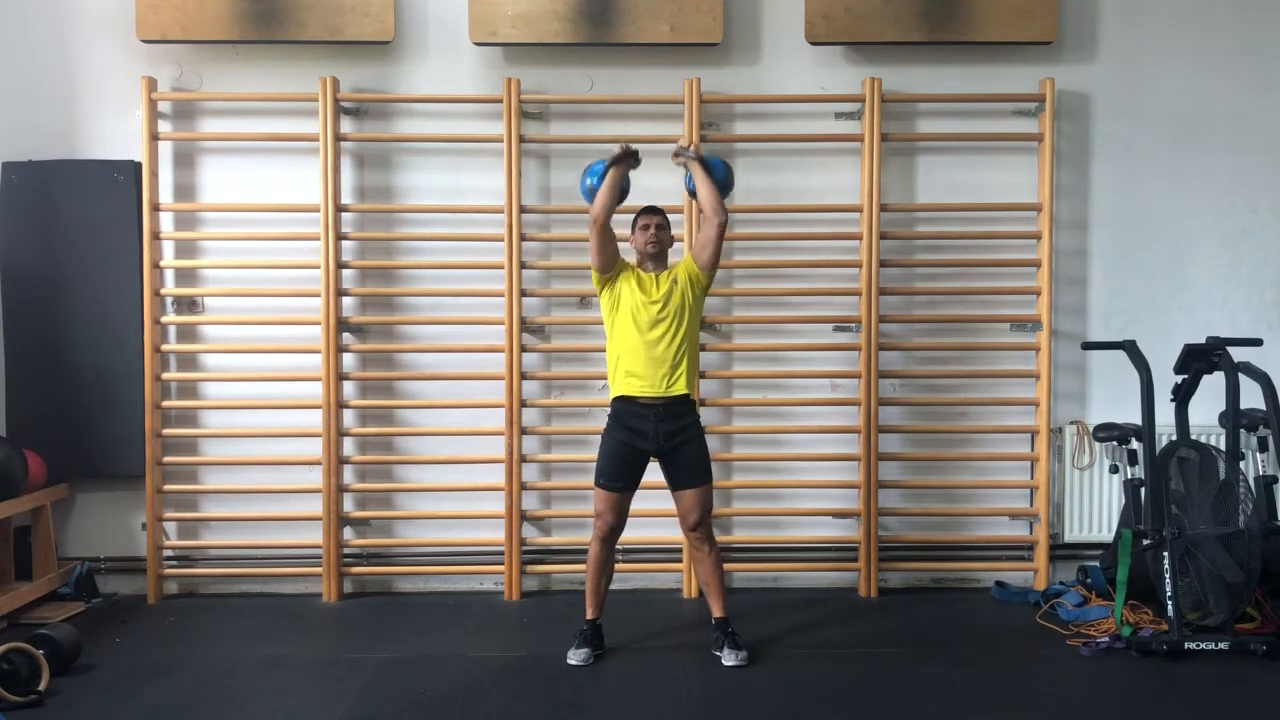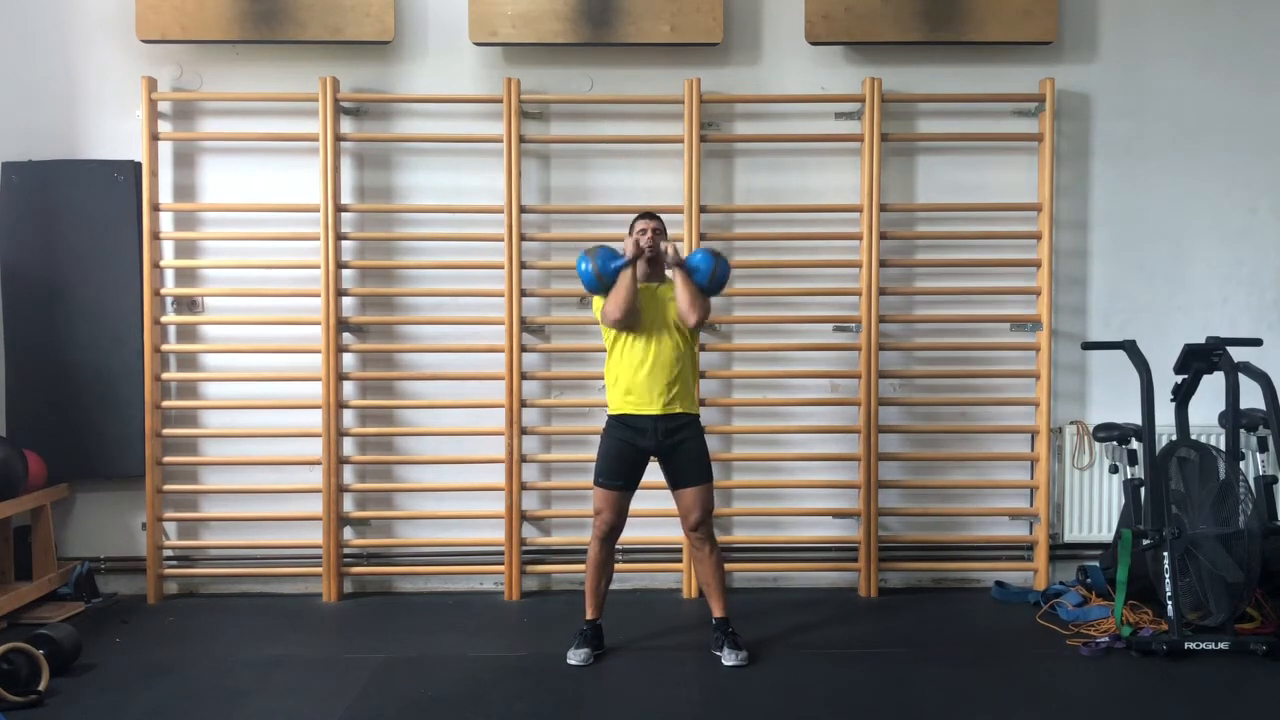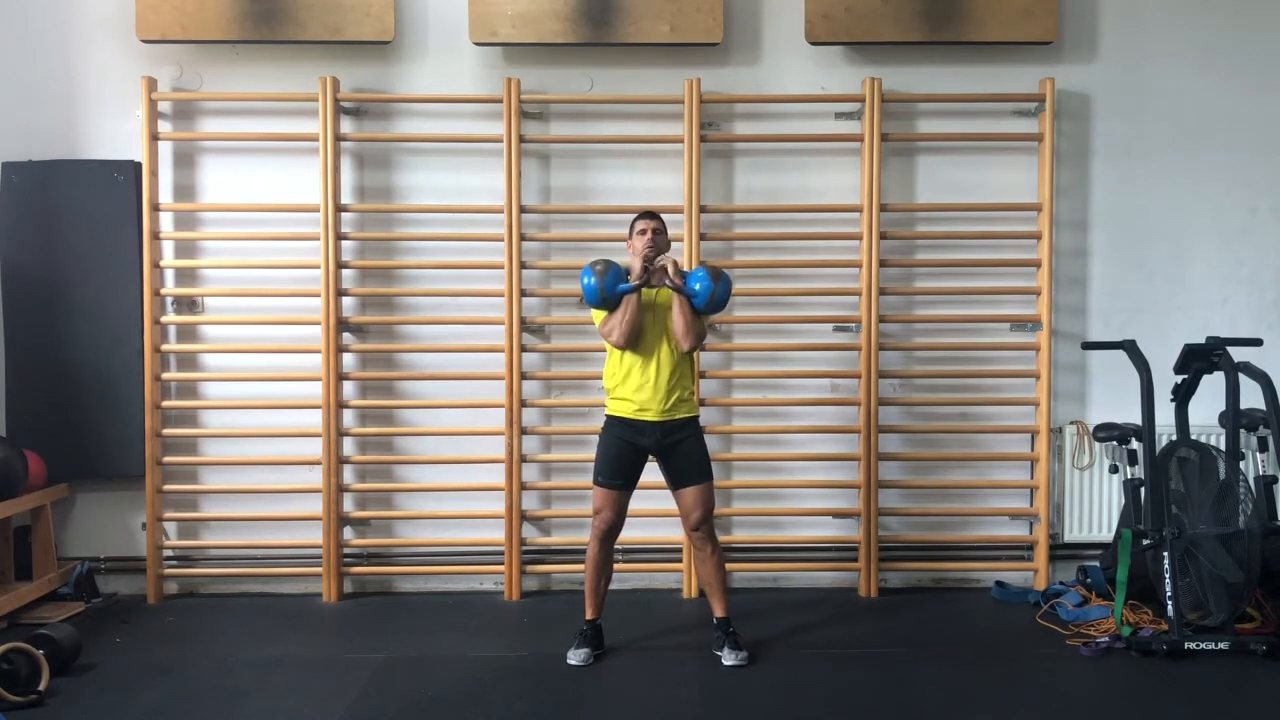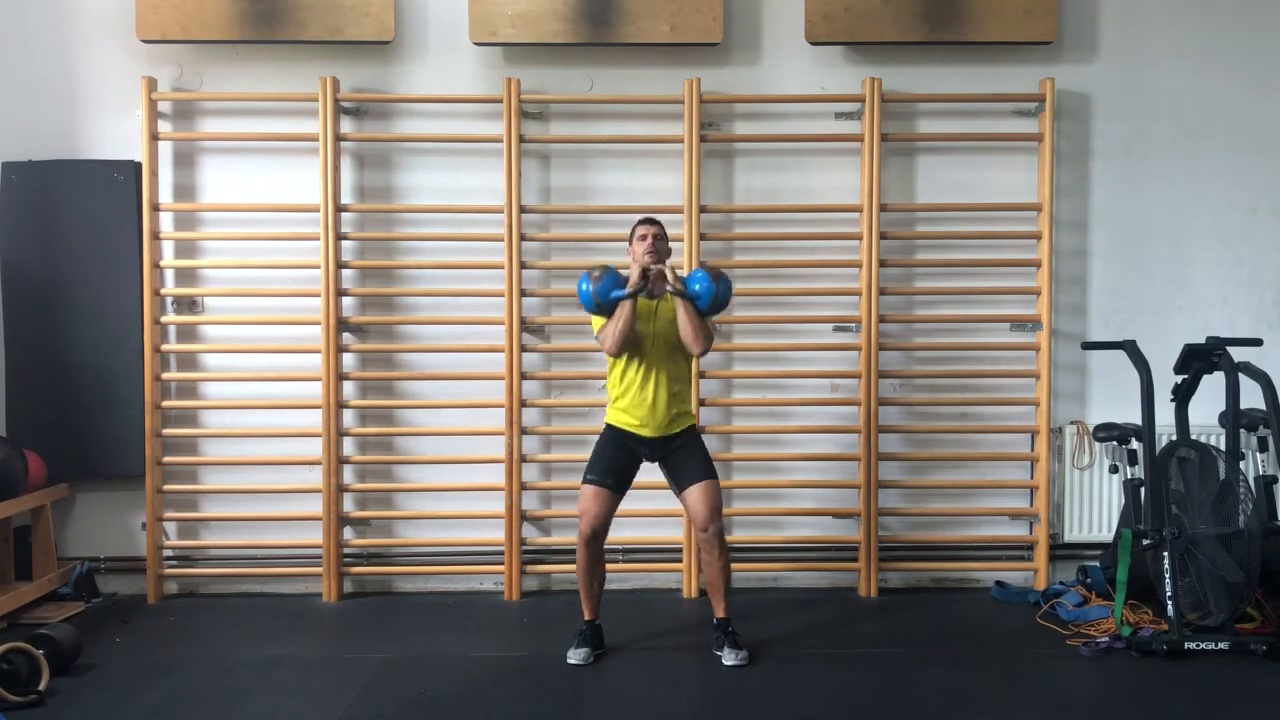
dt=0.4s
person 1, frame 1
left shoulder: (688, 278)
right shoulder: (615, 280)
left elbow: (717, 221)
right elbow: (597, 222)
left wrist: (695, 165)
right wrist: (617, 168)
left hip: (680, 417)
right hip: (627, 416)
left knee: (699, 527)
right knee: (605, 528)
left ankle: (722, 627)
right ankle: (591, 627)
person 1, frame 2
left shoulder: (681, 292)
right shoulder: (614, 292)
left elbow: (694, 319)
right elbow: (616, 316)
left wrist: (678, 267)
right wrist: (629, 263)
left hip: (680, 423)
right hip: (626, 422)
left knee: (699, 528)
right knee: (604, 528)
left ankle: (722, 628)
right ankle: (591, 628)
person 1, frame 3
left shoulder: (684, 292)
left elbow: (689, 343)
right elbow: (619, 339)
left wrist: (677, 285)
right wrist: (635, 282)
left hip: (679, 423)
right hip: (624, 422)
left knee: (701, 528)
right knee: (603, 529)
left ankle: (723, 628)
right ankle: (591, 628)
person 1, frame 4
left shoulder: (685, 299)
right shoulder: (613, 298)
left elbow: (699, 346)
right elbow: (613, 346)
left wrist: (678, 291)
right wrist: (633, 289)
left hip: (678, 432)
right hip: (623, 430)
left knee: (710, 527)
right knee: (589, 530)
left ankle: (723, 628)
right ankle: (590, 628)
